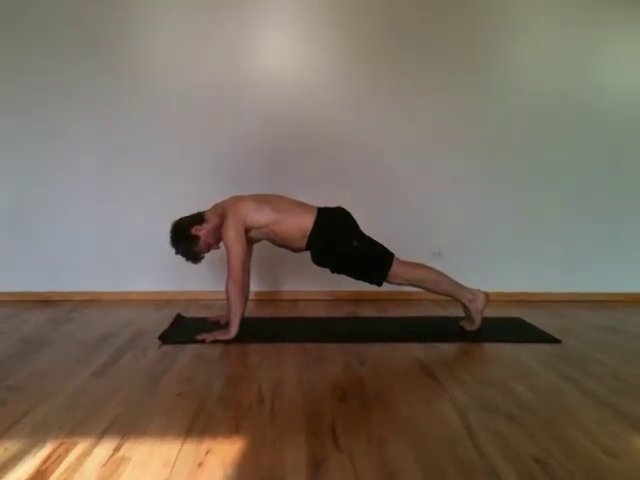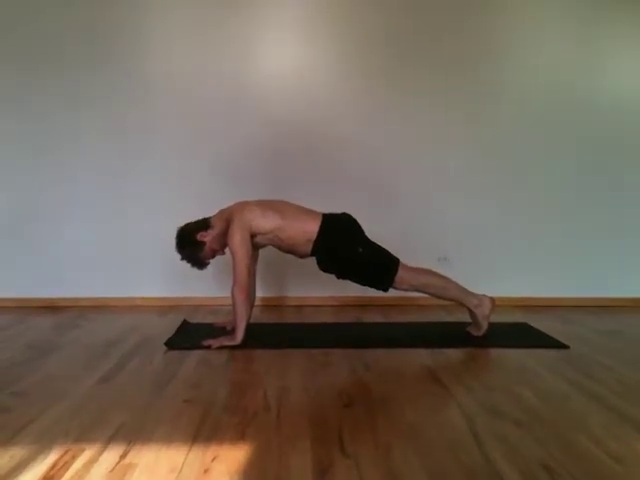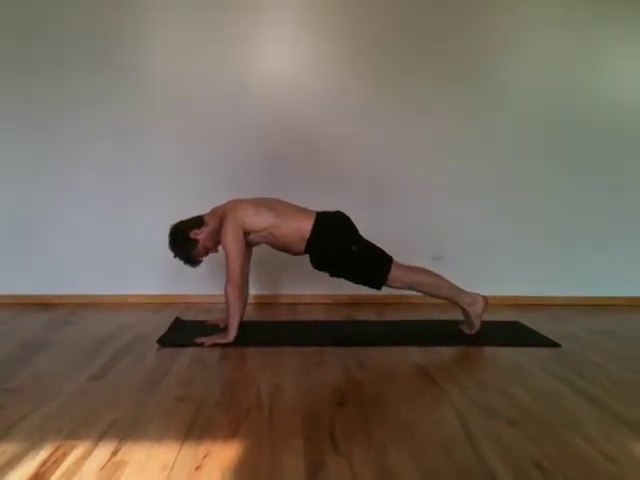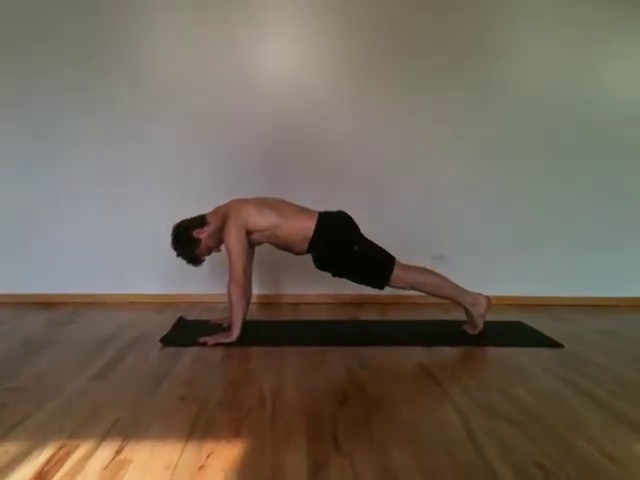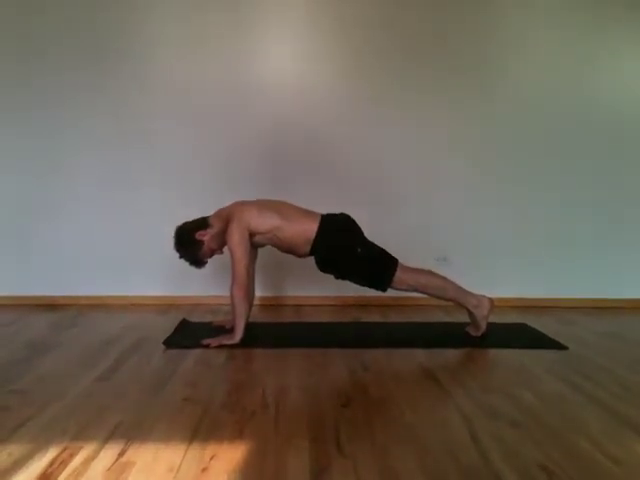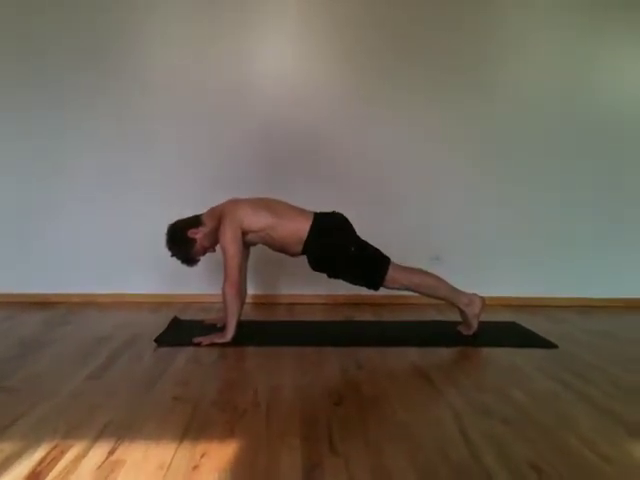
dt=0.4s
person 1, frame 1
left shoulder: (230, 222)
right shoulder: (236, 215)
left elbow: (236, 277)
right elbow: (244, 270)
left wrist: (231, 328)
right wrist: (234, 313)
left hip: (330, 233)
right hip: (327, 228)
left knee: (396, 272)
right knee: (396, 271)
left ankle: (469, 297)
right ankle: (468, 297)
person 1, frame 2
left shoulder: (235, 227)
right shoulder: (240, 219)
left elbow: (241, 284)
right elbow: (249, 277)
left wrist: (237, 334)
right wrist: (240, 319)
left hip: (335, 239)
right hip: (332, 234)
left knee: (401, 278)
right knee: (402, 277)
left ankle: (475, 302)
right ankle: (474, 303)
person 1, frame 3
left shoulder: (228, 225)
right shoulder: (235, 218)
left elbow: (234, 281)
right elbow: (242, 275)
left wrist: (230, 332)
right wrist: (233, 317)
left hip: (329, 237)
right hip: (326, 232)
left knee: (395, 276)
right knee: (395, 274)
left ankle: (468, 300)
right ankle: (467, 301)
person 1, frame 4
left shoulder: (231, 224)
right shoulder: (237, 216)
left elbow: (237, 281)
right elbow: (245, 274)
left wrist: (233, 331)
right wrist: (236, 316)
left hip: (331, 237)
right hip: (328, 232)
left knee: (398, 276)
right knee: (398, 274)
left ankle: (471, 300)
right ankle: (470, 301)
person 1, frame 5
left shoulder: (234, 227)
right shoulder: (240, 218)
left elbow: (240, 283)
right elbow: (248, 276)
left wrist: (236, 333)
right wrist: (239, 318)
left hip: (334, 239)
right hip: (331, 235)
left knee: (401, 278)
right knee: (400, 276)
left ankle: (474, 302)
right ankle: (472, 303)
person 1, frame 6
left shoulder: (227, 225)
right shoulder: (232, 216)
left elbow: (232, 282)
right elbow: (240, 274)
left wrist: (228, 332)
right wrist: (230, 316)
left hip: (327, 238)
right hip: (324, 233)
left knee: (393, 277)
right knee: (393, 275)
left ankle: (466, 301)
right ankle: (464, 302)
